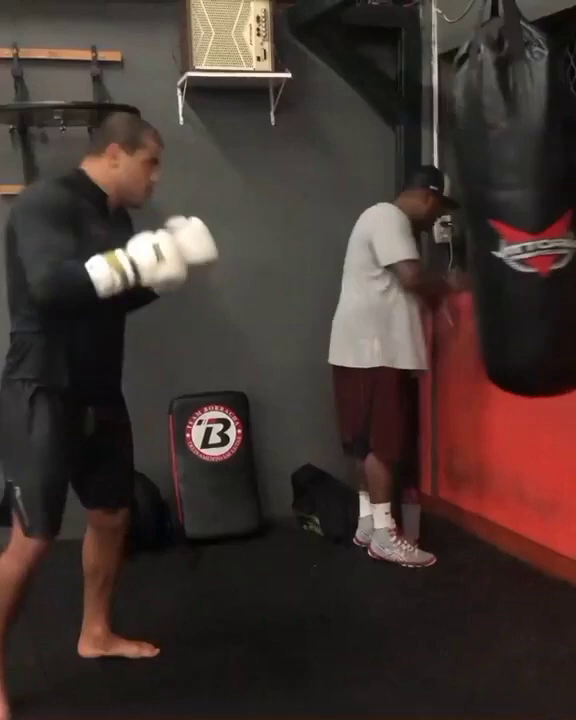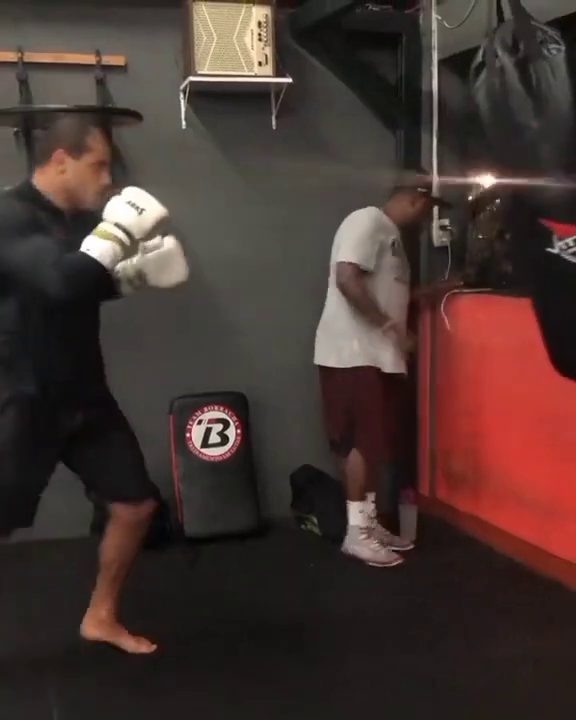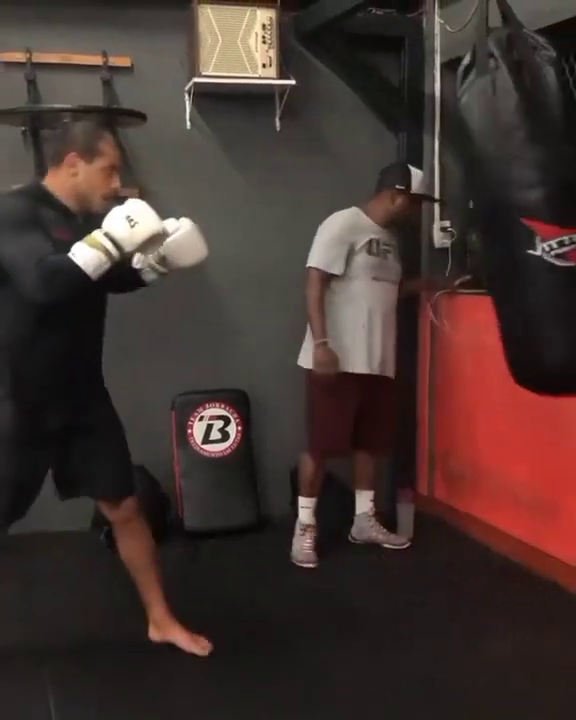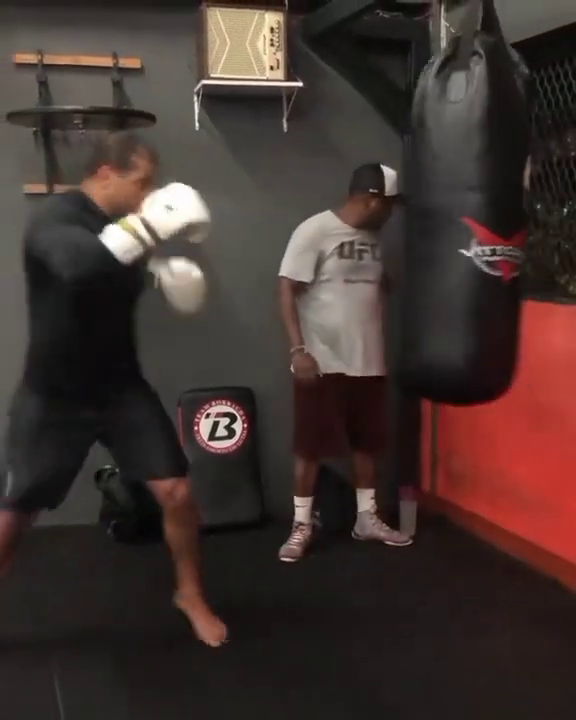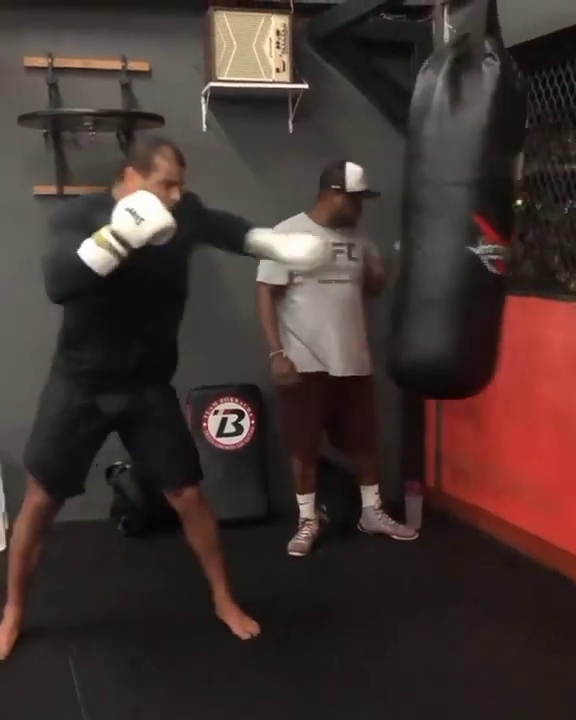
dt=0.3s
person 1, frame 1
left shoulder: (116, 215)
right elbow: (51, 286)
left wrist: (166, 263)
right wrist: (136, 263)
left hip: (98, 391)
left knee: (112, 517)
left ankle: (96, 633)
person 1, frame 2
left shoulder: (78, 217)
right elbow: (63, 282)
left wrist: (137, 268)
right wrist: (119, 230)
left hip: (85, 395)
left knee: (136, 507)
left ankle: (102, 618)
person 1, frame 3
left shoulder: (87, 217)
left elbow: (117, 277)
right elbow: (44, 284)
left wrist: (161, 255)
right wrist: (111, 238)
left hip: (83, 395)
left knee: (124, 509)
left ankle: (161, 620)
person 1, frame 4
left shoulder: (121, 219)
right shoulder: (56, 217)
right elbow: (82, 268)
right wrist: (150, 224)
left hip: (121, 386)
right hip: (54, 394)
left knee: (176, 491)
left ankle: (191, 597)
person 1, frame 5
left shoulder: (183, 215)
right shoulder: (78, 216)
left elbow: (228, 229)
right elbow: (61, 285)
left wrist: (278, 243)
right wrist: (119, 232)
left hip: (147, 386)
right hip: (78, 381)
left knee: (189, 498)
right knee: (42, 500)
left ankle: (224, 601)
person 2, frame 1
left shoulder: (392, 221)
right shoulder: (388, 217)
right elbow: (412, 278)
left wrist: (433, 288)
right wrist: (447, 285)
left hip: (380, 348)
right hip: (369, 350)
left knee: (373, 441)
right knee: (380, 442)
left ankle: (368, 524)
right ankle: (384, 535)
person 2, frame 2
left shoulder: (389, 232)
right shoulder: (367, 221)
right elbow: (348, 278)
right wrist: (390, 324)
left hip: (378, 354)
right hip: (352, 353)
left knee: (376, 441)
right knee: (362, 441)
left ankle: (368, 522)
right ankle: (358, 533)
person 2, frame 3
left shoulder: (389, 235)
right shoulder: (342, 225)
right elbow: (315, 283)
left wrist: (427, 287)
right wrist: (321, 344)
left hip: (377, 360)
right hip: (338, 359)
left knee: (371, 441)
right knee: (322, 442)
left ankle: (364, 521)
right ankle: (304, 526)
person 2, frame 4
left shoulder: (372, 237)
right shoulder: (314, 232)
right elbow: (287, 291)
right wrist: (298, 350)
left hip: (368, 361)
right hip: (322, 360)
left knee: (367, 441)
right knee: (311, 445)
left ankle: (367, 518)
right ankle: (302, 524)
person 2, frame 5
left shoulder: (357, 236)
right shoulder: (287, 234)
left elbow: (374, 287)
right elbow: (267, 297)
left wrist: (372, 262)
right wrist: (277, 353)
left hip: (353, 360)
right hip: (305, 362)
left knee: (364, 439)
right knee: (304, 445)
left ankle: (373, 512)
right ankle: (308, 521)
